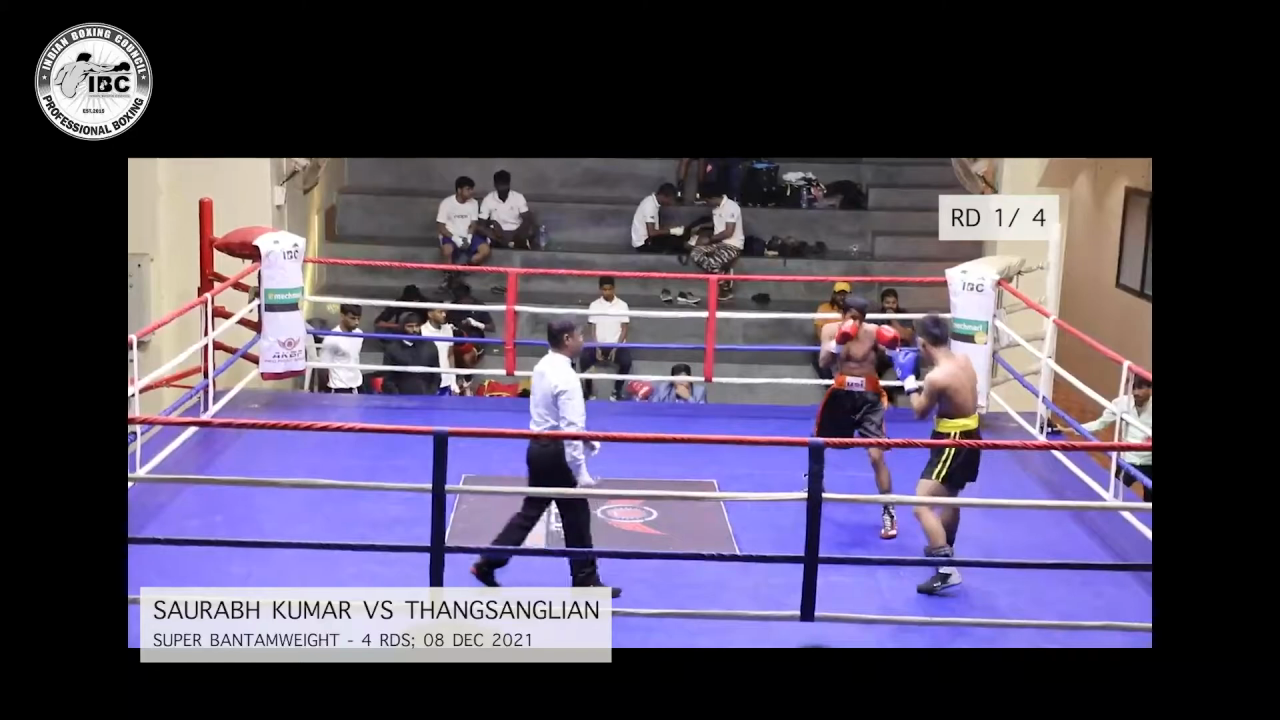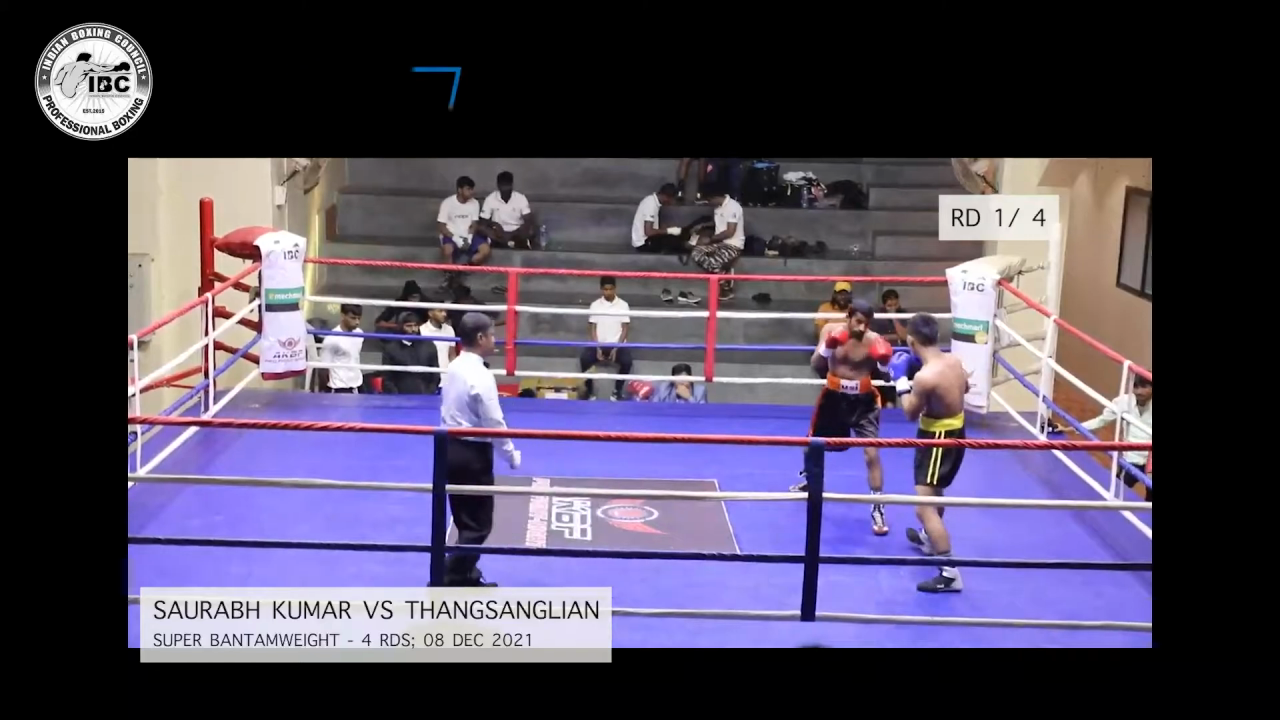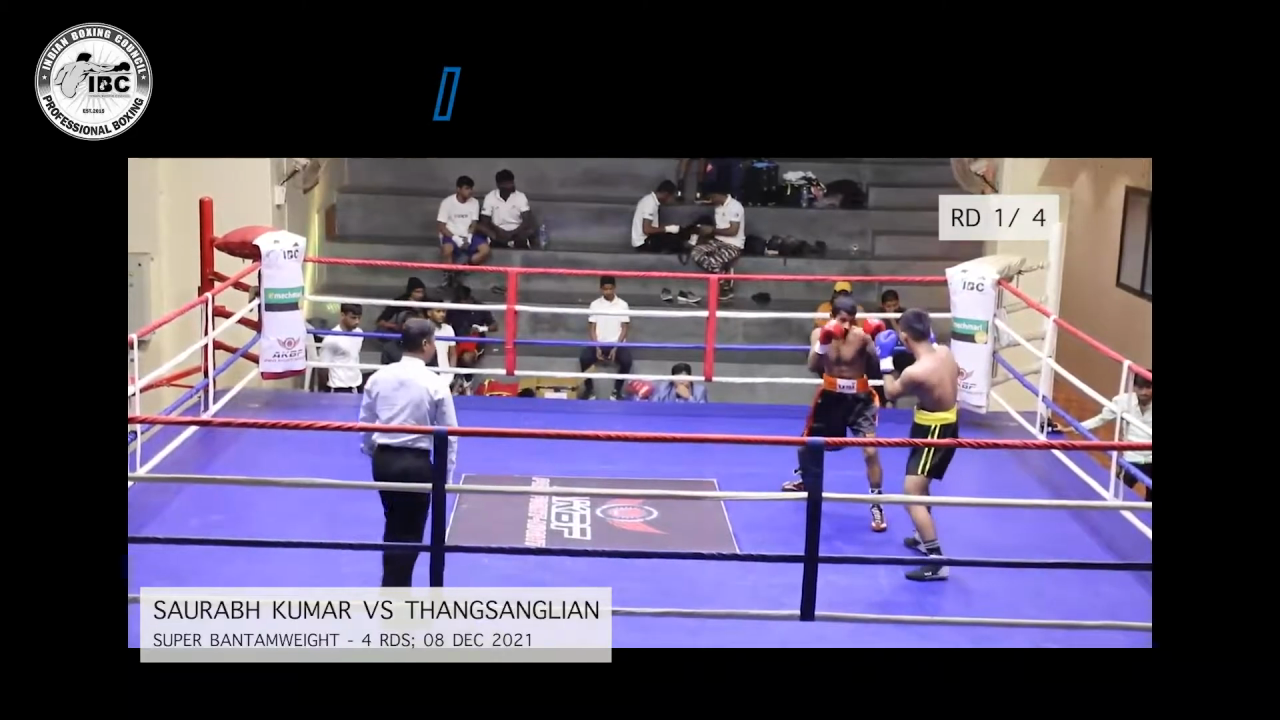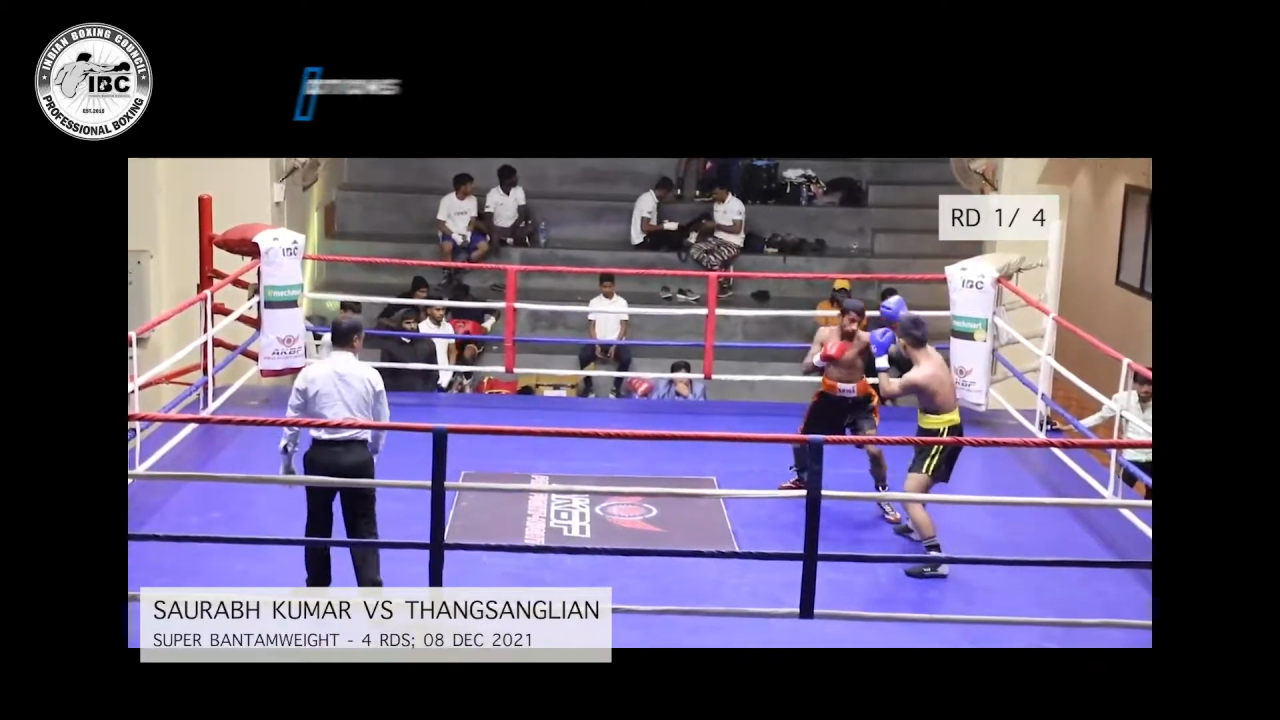
dt=0.5s
person 1, frame 1
left shoulder: (937, 377)
right shoulder: (963, 360)
left elbow: (920, 411)
left wrist: (908, 377)
left hip: (952, 442)
right hip: (968, 435)
left knee: (921, 505)
right knee: (948, 497)
left ankle: (946, 570)
right ankle: (944, 549)
person 1, frame 2
left shoulder: (924, 377)
right shoulder: (953, 360)
left elbow: (911, 413)
right elbow: (964, 388)
left wrist: (900, 379)
left hip: (938, 439)
right hip: (953, 434)
left knee: (925, 508)
right knee: (932, 494)
left ankle: (950, 574)
right ankle: (928, 539)
person 1, frame 3
left shoulder: (915, 371)
right shoulder: (945, 353)
left elbow: (892, 393)
right elbow: (955, 373)
right wrist: (930, 342)
left hip: (932, 432)
right hip: (946, 426)
left knee: (912, 496)
right knee: (920, 486)
left ankle: (937, 561)
right ankle: (924, 538)
person 1, frame 4
left shoulder: (918, 376)
right shoulder: (932, 353)
left elbow: (887, 391)
left wrist: (881, 357)
right wrist: (904, 318)
left hip: (942, 436)
right hip: (939, 431)
left knee: (910, 496)
right knee: (917, 482)
left ankle: (935, 559)
right ankle: (916, 527)
person 2, frame 1
left shoulder: (543, 367)
right shoulder: (565, 376)
right elbow: (571, 428)
left wrist: (585, 437)
right wrist: (581, 472)
left hip: (538, 447)
right hip: (555, 452)
left knee: (530, 511)
right knee: (577, 517)
left ankle: (487, 564)
right ankle: (586, 582)
person 2, frame 2
left shoulder: (452, 368)
right shoulder: (480, 376)
right elbow: (494, 424)
right wrist: (512, 455)
left hip: (452, 451)
right hip: (473, 455)
left knee: (466, 521)
right knee: (476, 526)
left ankle: (466, 578)
right ankle: (447, 585)
person 2, frame 3
left shoulder: (379, 377)
right shoulder: (435, 383)
left elbow: (365, 422)
right elbow: (448, 433)
left wrist: (373, 455)
right wrist: (447, 472)
left hip: (383, 460)
right hip: (415, 464)
left knee: (395, 529)
right knee: (408, 535)
left ankle: (393, 591)
person 2, frame 4
left shoulder: (310, 374)
right shoulder: (370, 375)
left elbow: (293, 421)
right elbow: (381, 422)
left wrist: (287, 460)
right wrist: (372, 452)
left hip: (320, 455)
right hip: (358, 455)
left knee: (318, 525)
right knee: (363, 527)
left ankle: (317, 586)
right ankle: (370, 591)
person 3, frame 1
left shoulder: (873, 332)
right shoulder: (830, 330)
right elbow: (823, 364)
left wrist: (893, 348)
right wrist: (838, 342)
left hip: (869, 397)
right hip: (841, 394)
left knee: (876, 456)
left ankle: (888, 512)
person 3, frame 2
left shoulder: (873, 339)
right shoulder: (830, 331)
right elbow: (815, 365)
left wrist: (885, 362)
right wrist: (826, 346)
left hip: (863, 398)
right hip: (834, 395)
left knee: (871, 454)
left ankle: (877, 510)
right ankle: (811, 484)
person 3, frame 3
left shoulder: (861, 336)
right shoulder: (819, 334)
left elbow: (878, 368)
right elbow: (813, 366)
left wrist: (877, 346)
right wrist: (824, 342)
left hip: (859, 398)
right hip: (831, 396)
left knee: (870, 452)
right knee: (806, 445)
left ankle: (877, 506)
right ankle: (807, 482)
person 3, frame 4
left shoulder: (865, 339)
right shoulder: (824, 334)
right elbow: (806, 369)
right wrist: (820, 359)
left hip: (859, 399)
right hip: (830, 397)
left knee: (874, 451)
right knee: (802, 444)
left ankle: (883, 500)
right ankle: (801, 478)
